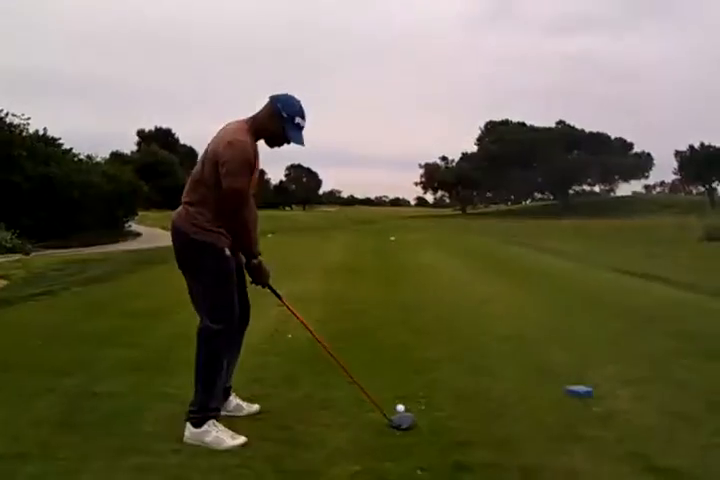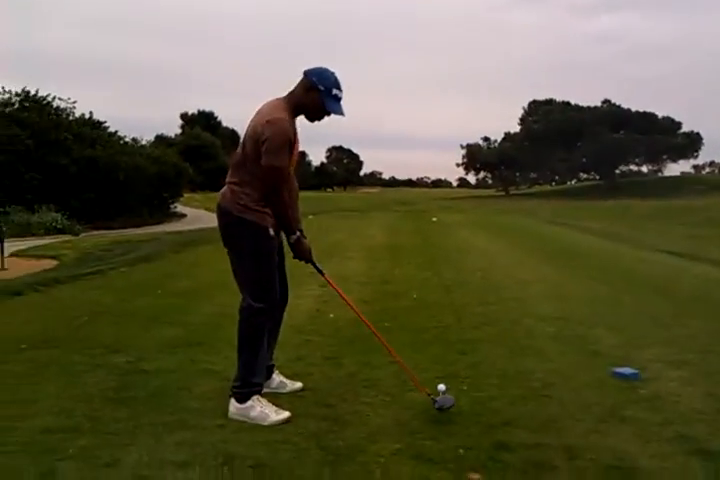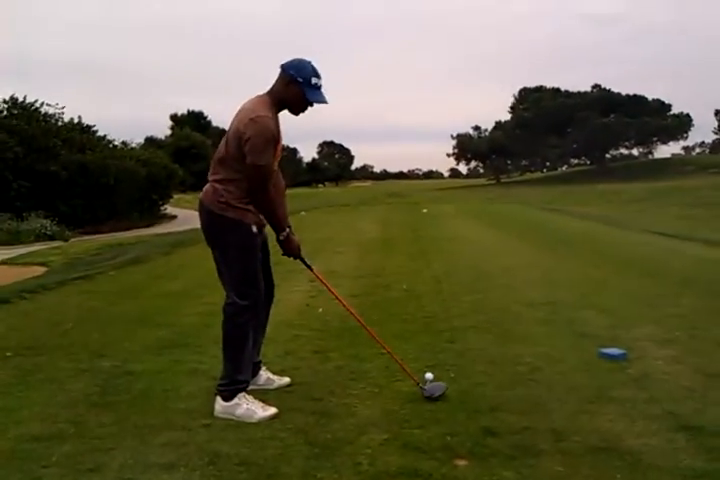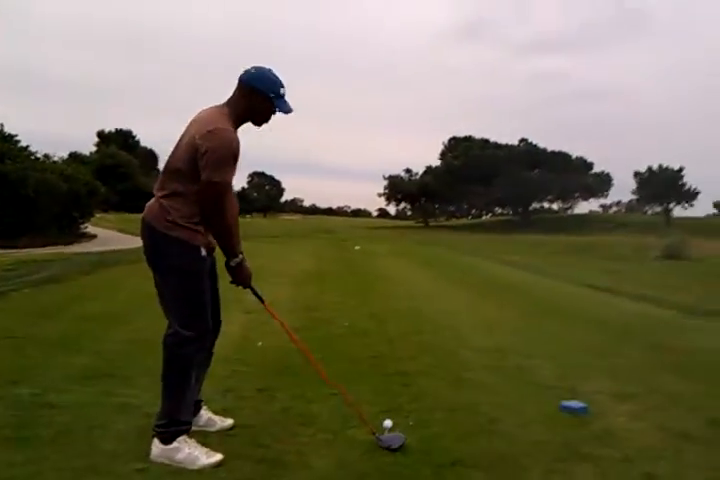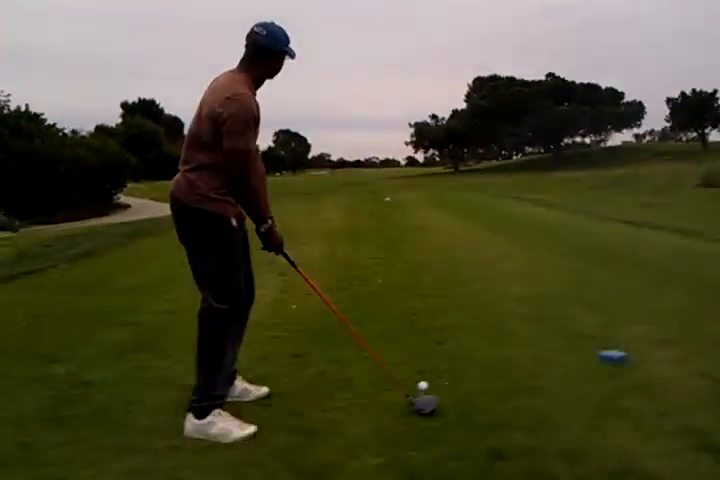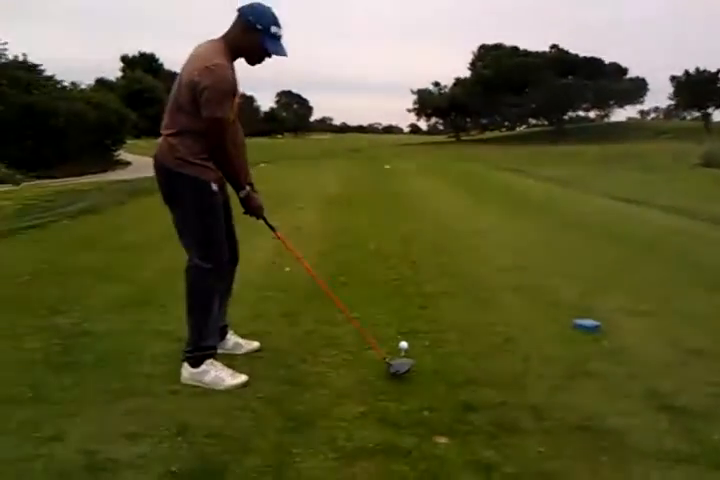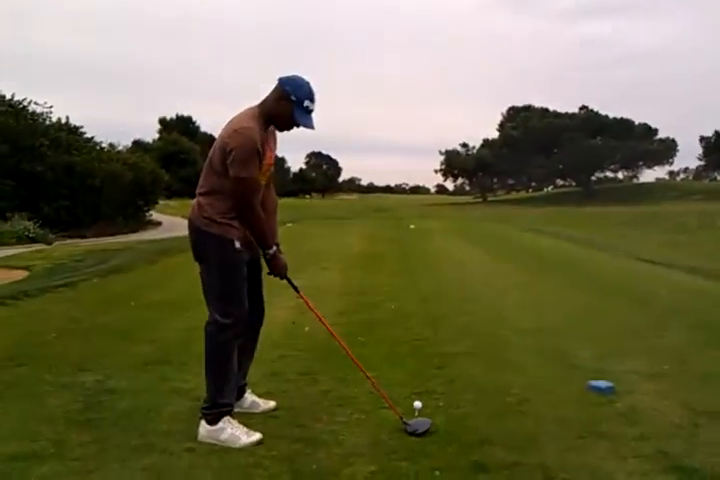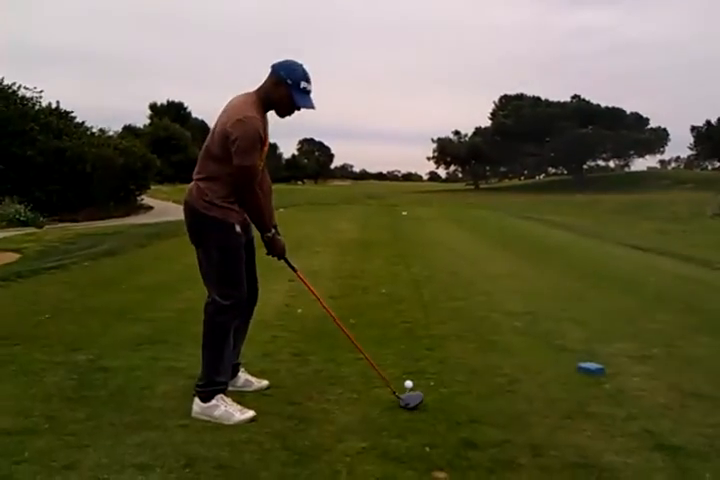
dt=0.5s
person 1, frame 1
left shoulder: (243, 137)
right shoulder: (238, 146)
left elbow: (241, 206)
right elbow: (234, 214)
left wrist: (250, 255)
right wrist: (254, 260)
left hip: (216, 237)
right hip: (200, 237)
left knee: (236, 316)
right knee: (218, 323)
left ankle: (220, 395)
right ankle: (199, 421)
person 1, frame 2
left shoulder: (282, 115)
right shoulder: (278, 125)
right elbow: (274, 191)
left wrist: (294, 231)
right wrist: (295, 236)
left hip: (257, 216)
right hip: (246, 217)
left knee: (275, 298)
right knee: (261, 302)
left ankle: (262, 373)
right ankle: (244, 397)
person 1, frame 3
left shoulder: (264, 112)
right shoulder: (262, 123)
left elbow: (268, 179)
right elbow: (261, 187)
left wrist: (283, 228)
right wrist: (284, 233)
left hip: (240, 213)
right hip: (228, 215)
left knee: (261, 293)
right knee: (245, 299)
left ankle: (249, 369)
right ankle: (229, 395)
person 1, frame 4
left shoulder: (216, 120)
right shoulder: (222, 136)
left elbow: (220, 199)
right elbow: (215, 207)
left wrist: (233, 253)
right wrist: (235, 259)
left hip: (187, 232)
right hip: (174, 235)
left knee: (206, 325)
right knee: (189, 330)
left ankle: (189, 408)
right ankle: (169, 437)
person 1, frame 5
left shoulder: (233, 86)
right shoulder: (239, 101)
left elbow: (246, 164)
right elbow: (239, 177)
left wrist: (263, 217)
right wrist: (265, 225)
left hip: (218, 204)
right hip: (205, 208)
left knee: (240, 296)
right knee: (222, 303)
left ankle: (223, 380)
right ankle: (202, 412)
person 1, frame 6
left shoulder: (218, 57)
right shoulder: (216, 72)
left elbow: (230, 129)
right elbow: (219, 143)
left wrist: (246, 183)
right wrist: (244, 191)
left hip: (202, 170)
right hip: (186, 172)
left knee: (224, 256)
right knee: (207, 262)
left ankle: (215, 333)
right ankle: (196, 360)
person 1, frame 7
left shoulder: (267, 131)
right shoulder: (245, 135)
left elbow: (266, 191)
right elbow: (247, 204)
left wrist: (272, 245)
right wrist: (271, 251)
left hip: (240, 232)
right hip: (217, 231)
left knee: (251, 315)
right knee: (229, 319)
left ankle: (235, 392)
right ankle: (214, 419)
person 1, frame 8
left shoulder: (254, 111)
right shoulder: (247, 123)
left elbow: (259, 176)
right elbow: (247, 189)
left wrist: (271, 226)
right wrist: (270, 233)
left hip: (230, 213)
right hip: (213, 214)
left knee: (245, 295)
right knee: (227, 301)
left ankle: (229, 370)
right ankle: (208, 396)
